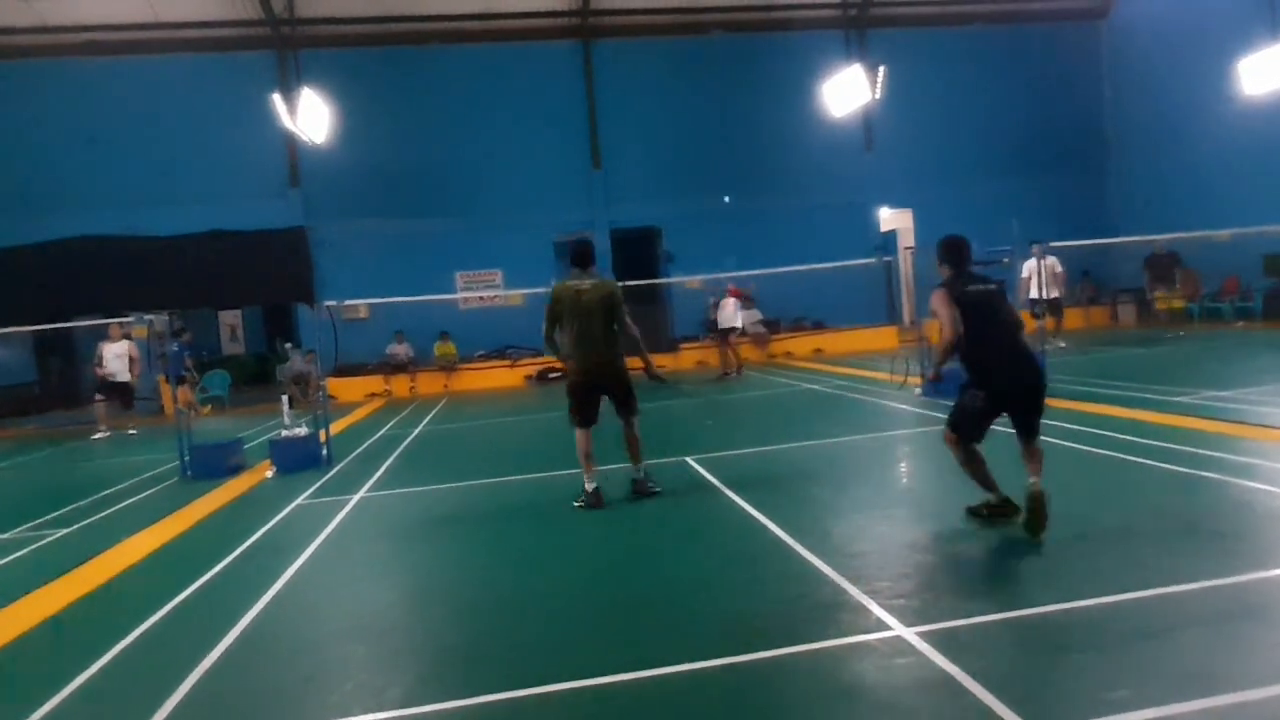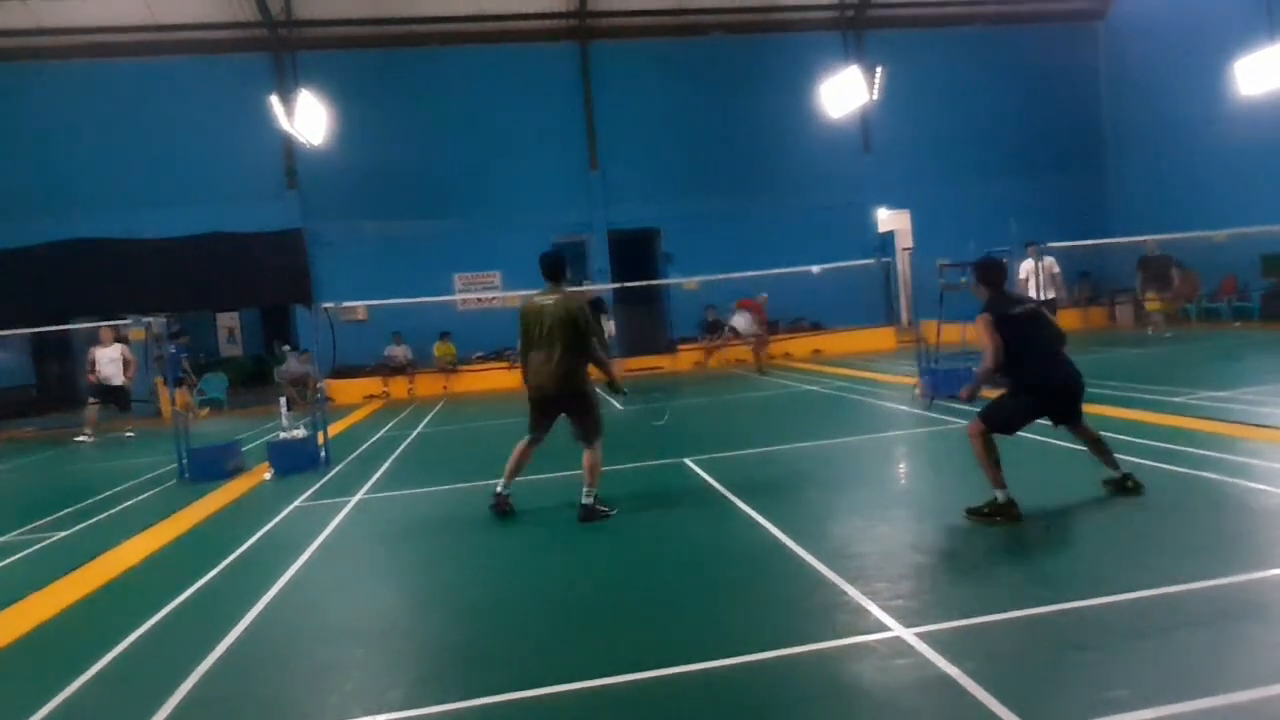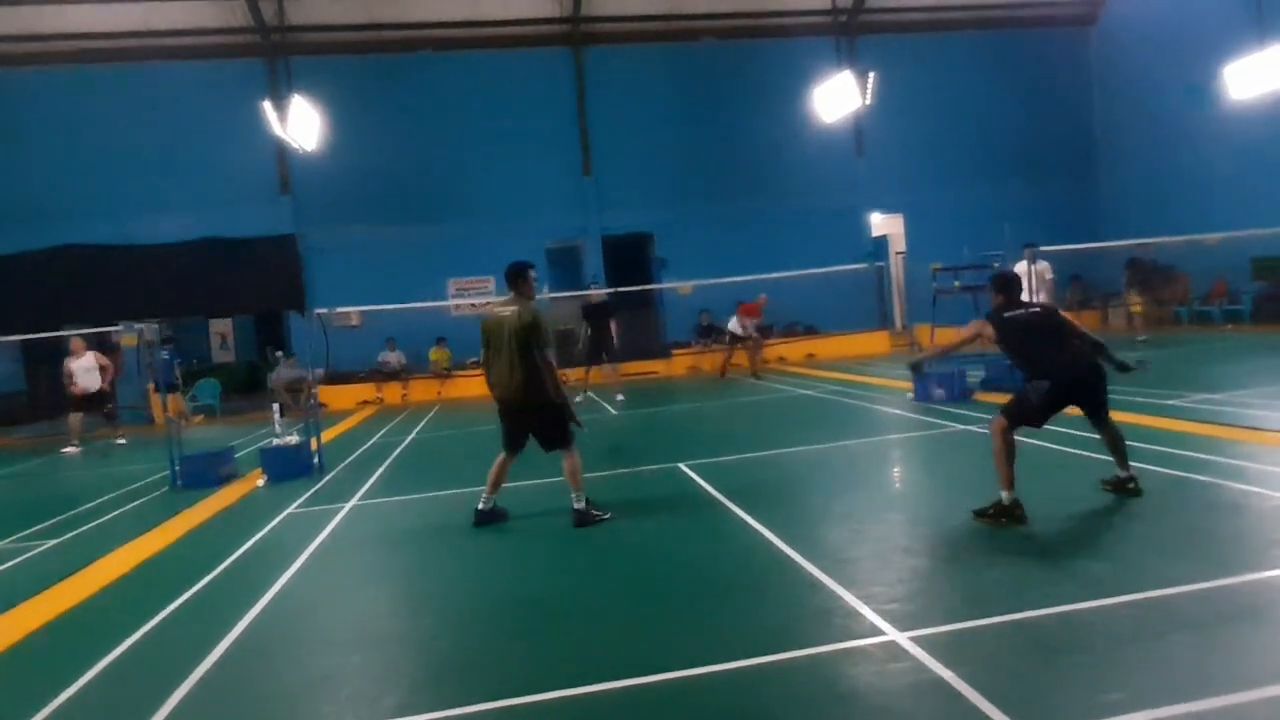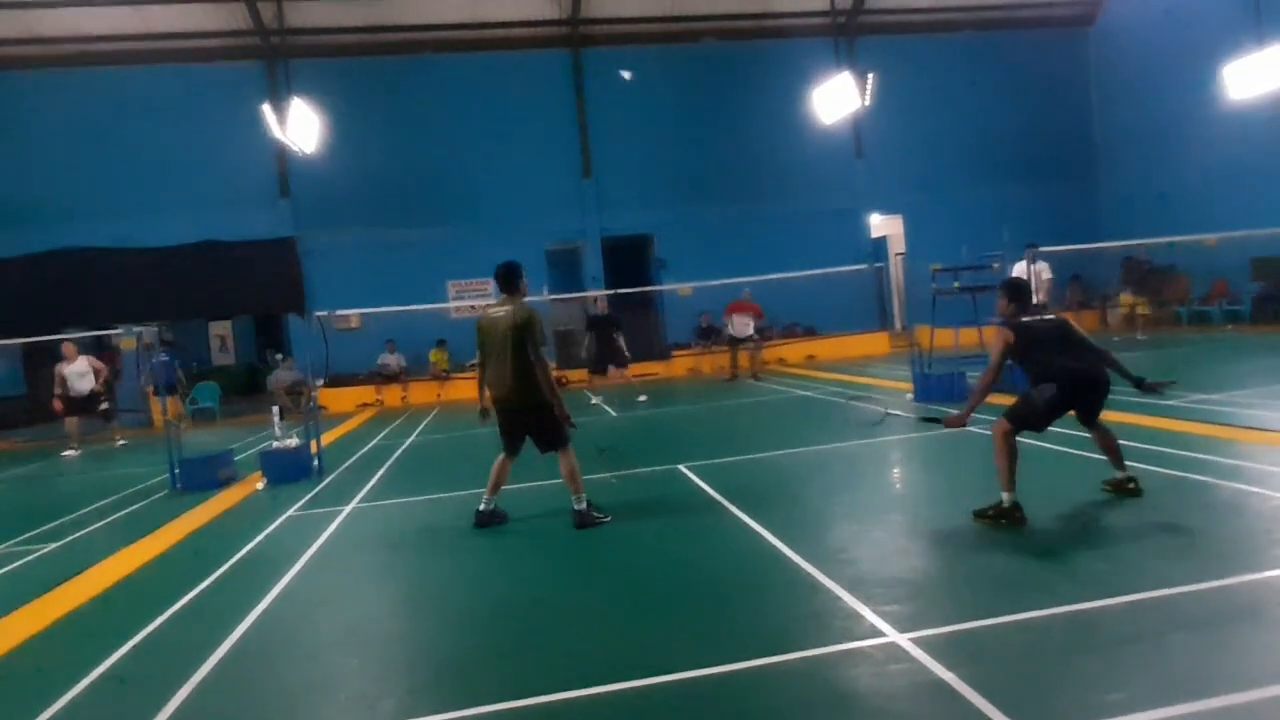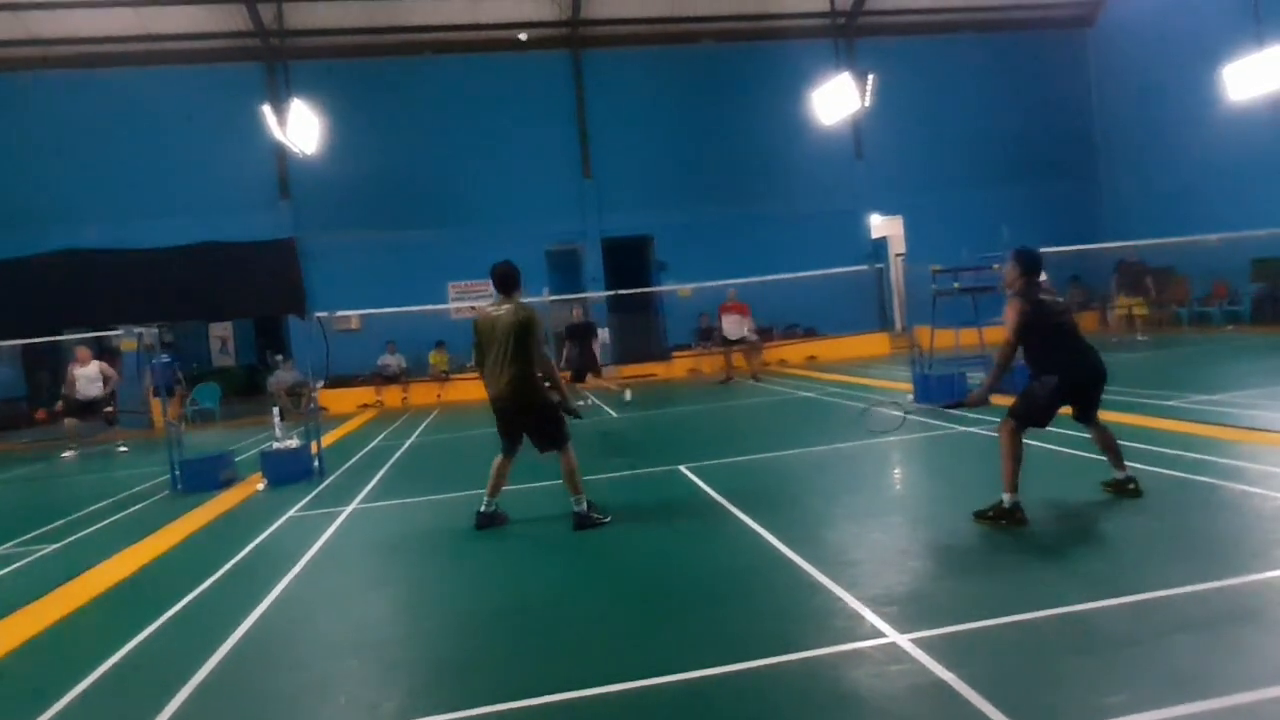
dt=0.3s
person 1, frame 1
left shoulder: (943, 293)
right shoulder: (992, 287)
left elbow: (953, 335)
left wrist: (936, 368)
left hip: (989, 379)
right hip: (1028, 371)
left knee: (955, 438)
right knee: (1028, 439)
left ankle: (998, 502)
right ankle: (1034, 491)
person 1, frame 2
left shoulder: (987, 317)
right shoulder: (1029, 304)
left elbow: (994, 362)
right elbow: (1060, 339)
left wrist: (971, 389)
left hip: (1033, 389)
right hip: (1068, 378)
left knee: (978, 430)
right knee: (1075, 426)
left ankle: (1002, 502)
right ankle: (1121, 477)
person 1, frame 3
left shoulder: (989, 323)
right shoulder: (1048, 310)
left elbow: (950, 346)
right elbow: (1091, 341)
left wrist: (919, 361)
right wrist: (1117, 363)
left hip: (1052, 378)
right hip: (1090, 371)
left knee: (1000, 428)
right knee: (1101, 420)
left ankle: (1008, 503)
right ankle: (1126, 478)
person 1, frame 4
left shoulder: (1006, 330)
right shoulder: (1057, 320)
left elbow: (991, 376)
right elbow: (1099, 352)
left wrist: (965, 414)
right wrist: (1136, 381)
left hip: (1059, 383)
right hip: (1094, 378)
left knee: (1003, 430)
right knee: (1091, 423)
left ankle: (1008, 506)
right ankle: (1125, 479)
person 1, frame 5
left shoulder: (1017, 302)
right shoulder: (1053, 300)
left elbow: (1009, 348)
left wrist: (985, 390)
left hip: (1059, 373)
right hip: (1092, 366)
left knee: (1010, 427)
right knee: (1089, 420)
left ankle: (1009, 505)
right ankle: (1124, 479)
person 2, frame 1
left shoulder: (559, 292)
right shoulder: (609, 288)
left elbow: (548, 334)
right elbow: (628, 328)
left wrist: (562, 357)
right wrist: (647, 362)
left hip: (579, 368)
right hip: (612, 365)
left knee: (582, 429)
right knee: (629, 420)
left ankle: (591, 489)
right ankle: (639, 478)
person 2, frame 2
left shoulder: (529, 306)
right shoulder: (576, 303)
left elbow: (522, 350)
right elbow: (593, 348)
left wrist: (529, 381)
right wrist: (611, 376)
left hip: (540, 385)
right hip: (572, 383)
left knee: (532, 439)
right knee: (592, 441)
left ankle: (501, 493)
right ankle: (589, 502)
person 2, frame 3
left shoulder: (489, 316)
right shoulder: (530, 314)
left elbow: (485, 361)
right elbow: (545, 362)
left wrist: (497, 394)
right wrist: (563, 401)
left hip: (505, 397)
right hip: (534, 395)
left knee: (509, 452)
right knee: (568, 447)
left ankle: (484, 507)
right ankle: (581, 507)
person 2, frame 4
left shoulder: (484, 317)
right shoulder: (525, 314)
left elbow: (481, 364)
right elbow: (538, 362)
left wrist: (483, 400)
right wrist: (558, 402)
left hip: (501, 398)
right hip: (530, 396)
left knee: (509, 452)
right knee: (563, 447)
left ankle: (485, 508)
right ankle: (582, 509)
person 2, frame 5
left shoulder: (481, 317)
right shoulder: (524, 313)
left elbow: (479, 362)
right elbow: (541, 359)
right wrist: (563, 395)
left hip: (499, 397)
right hip: (528, 394)
left knee: (507, 452)
right knee: (563, 447)
left ankle: (486, 510)
right ankle: (581, 510)
